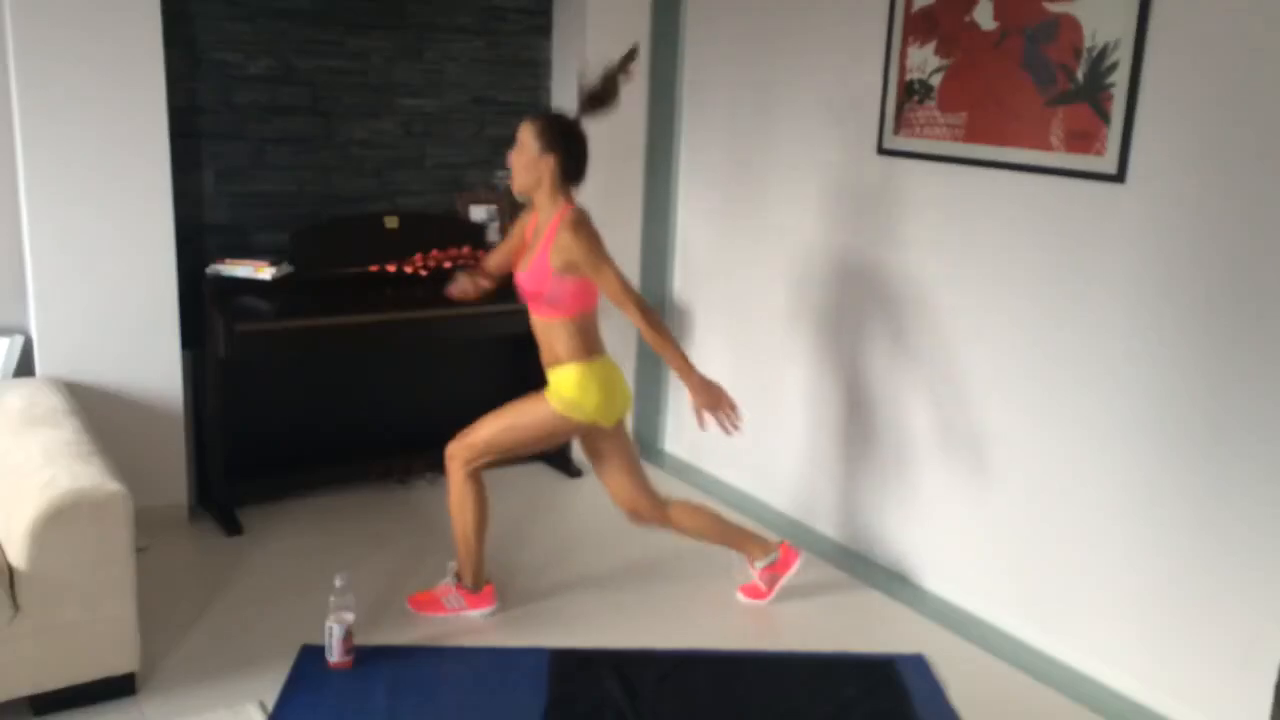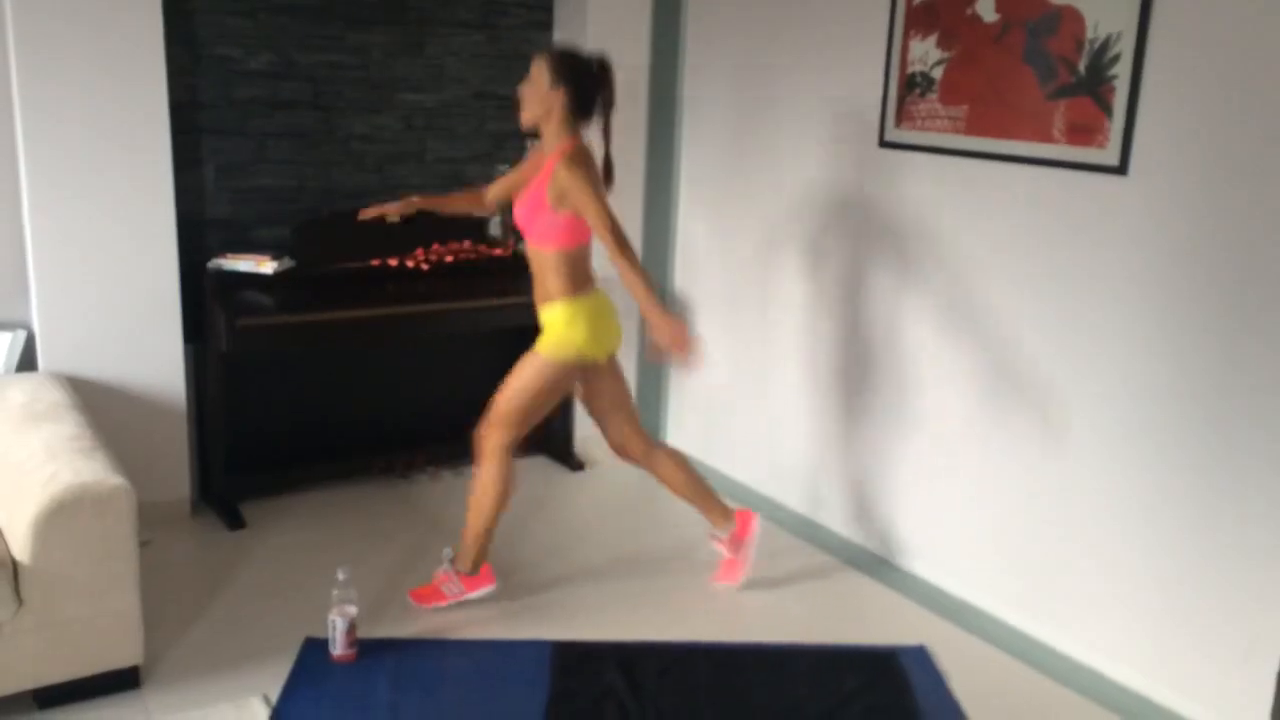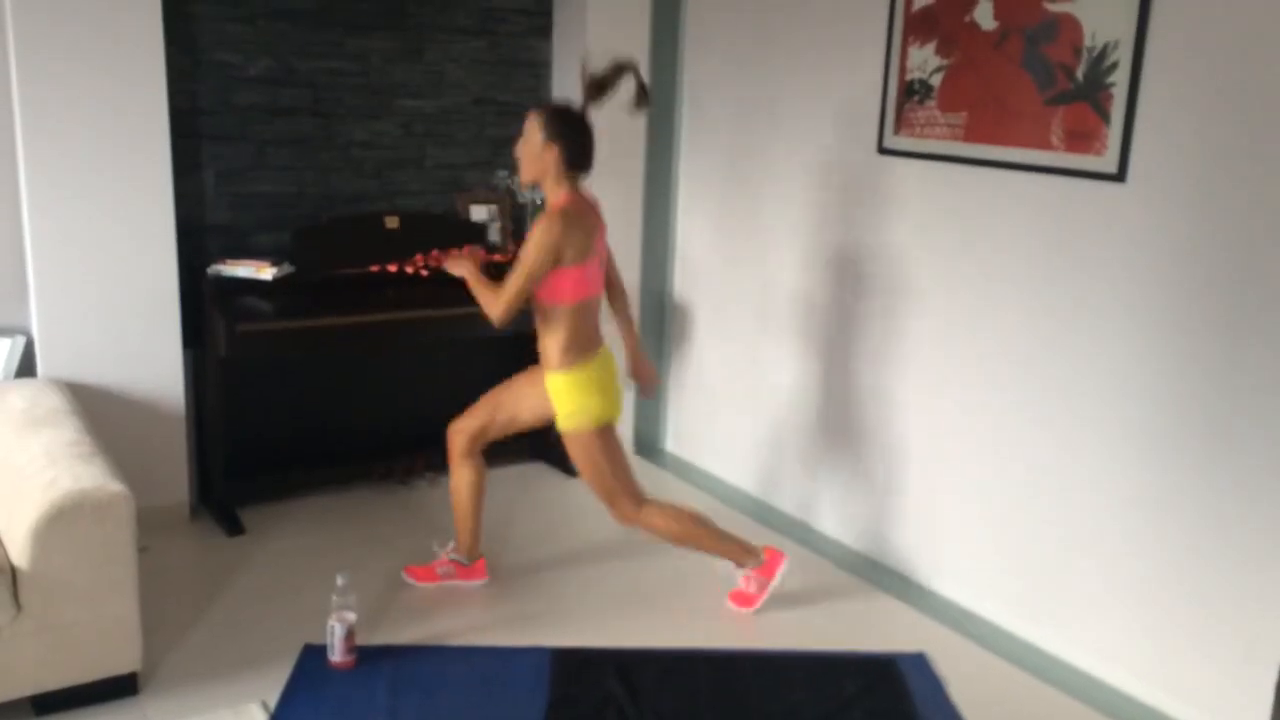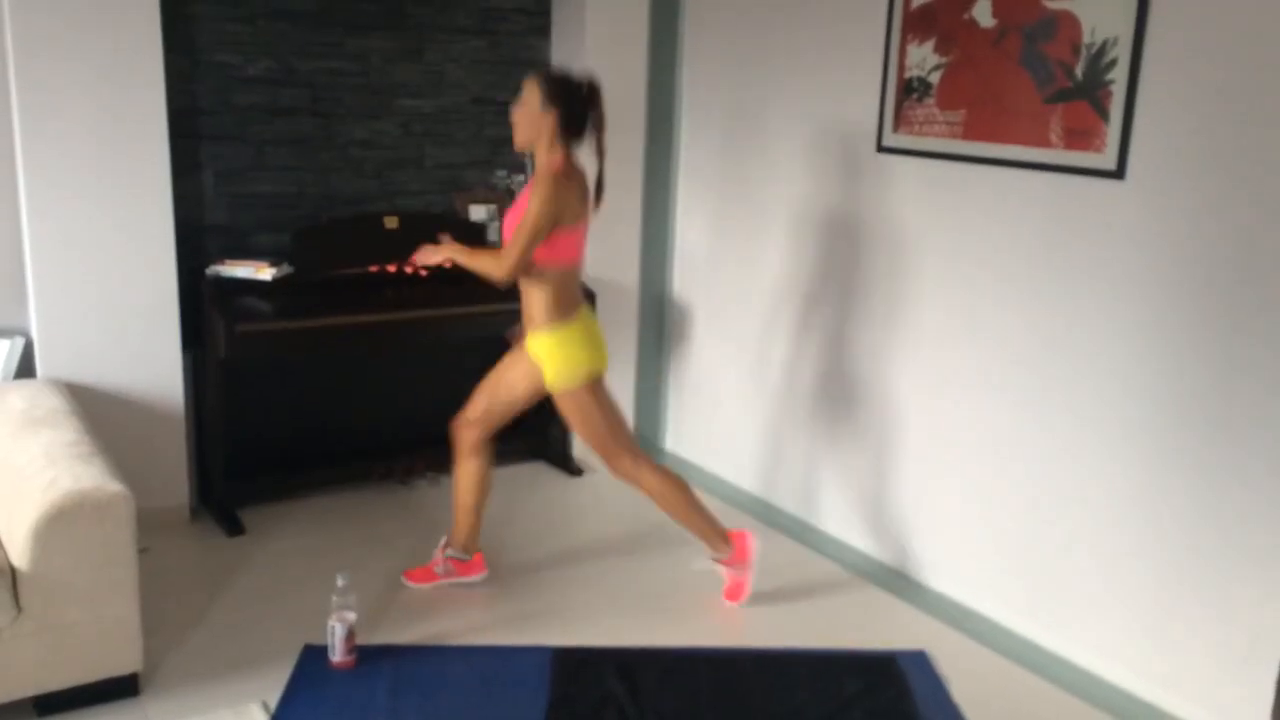
dt=0.4s
person 1, frame 1
left shoulder: (569, 233)
right shoulder: (533, 220)
left elbow: (635, 309)
right elbow: (492, 269)
left wrist: (694, 379)
right wrist: (470, 281)
left hip: (581, 391)
right hip: (579, 384)
left knee: (461, 455)
right knee: (645, 509)
left ankle: (469, 587)
right ankle: (767, 555)
person 1, frame 2
left shoulder: (569, 163)
right shoulder: (545, 158)
left elbow: (613, 238)
right elbow: (486, 199)
left wrist: (656, 313)
right wrist: (415, 203)
left hip: (576, 324)
right hip: (573, 323)
left knee: (494, 438)
right knee: (633, 443)
left ankle: (467, 571)
right ankle: (728, 523)
person 1, frame 3
left shoulder: (557, 224)
right shoulder: (581, 211)
left elbow: (502, 310)
right elbow: (612, 284)
left wrist: (471, 272)
right wrist: (634, 350)
left hip: (578, 384)
right hip: (563, 375)
left knee: (629, 509)
right knee: (462, 435)
left ankle: (755, 560)
right ankle: (465, 558)
person 1, frame 4
left shoulder: (553, 184)
right shoulder: (561, 178)
left elbow: (506, 267)
left wrist: (450, 251)
left hip: (563, 345)
right hip: (546, 340)
left knee: (626, 462)
right knee: (468, 430)
left ankle: (729, 548)
right ankle: (462, 555)
